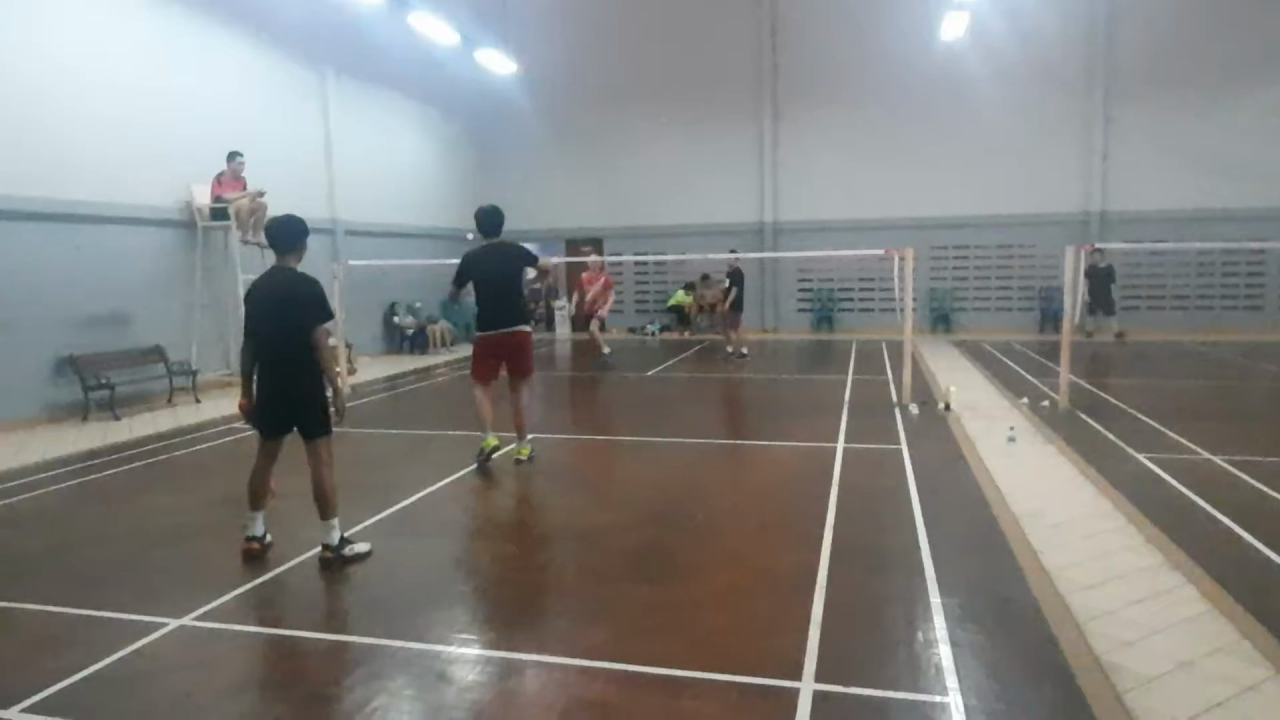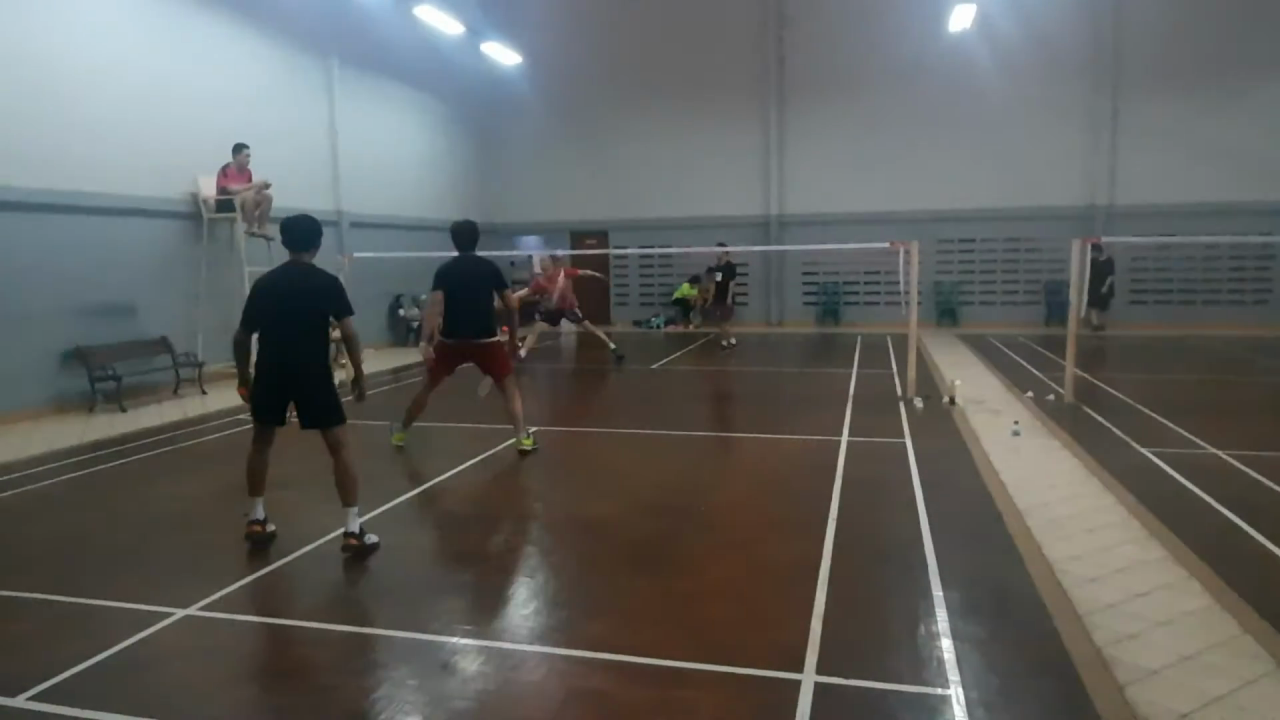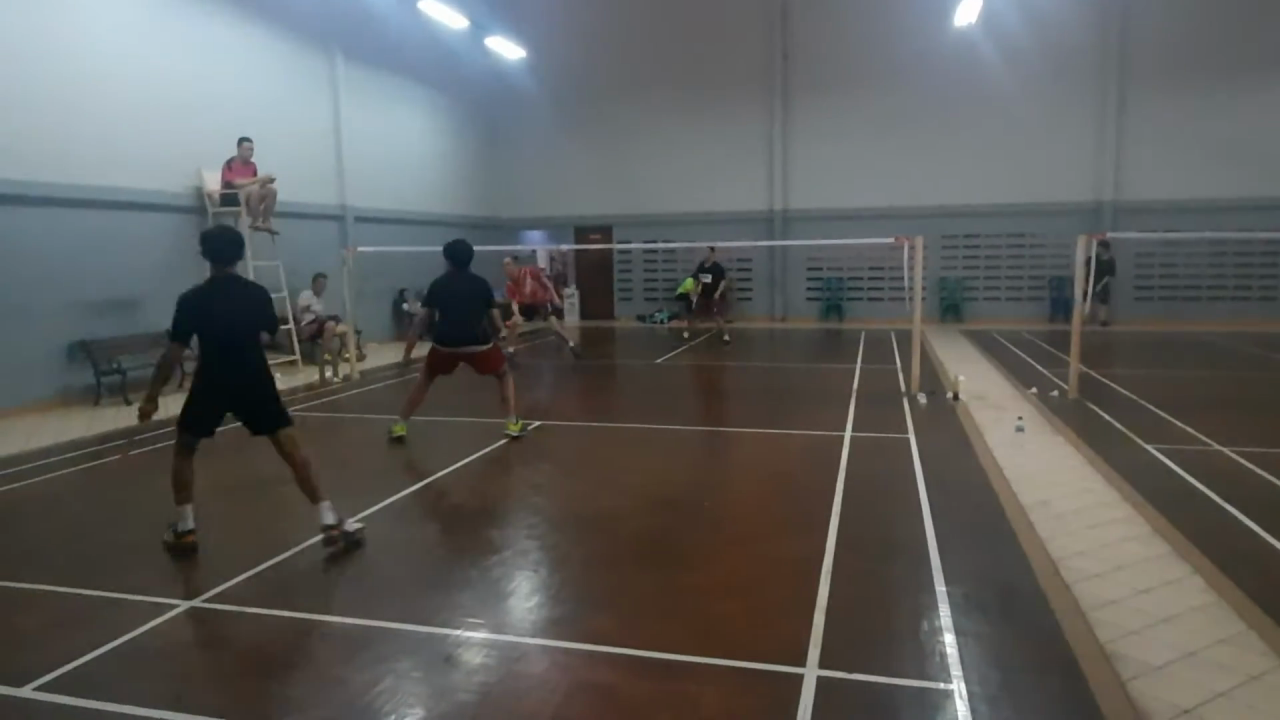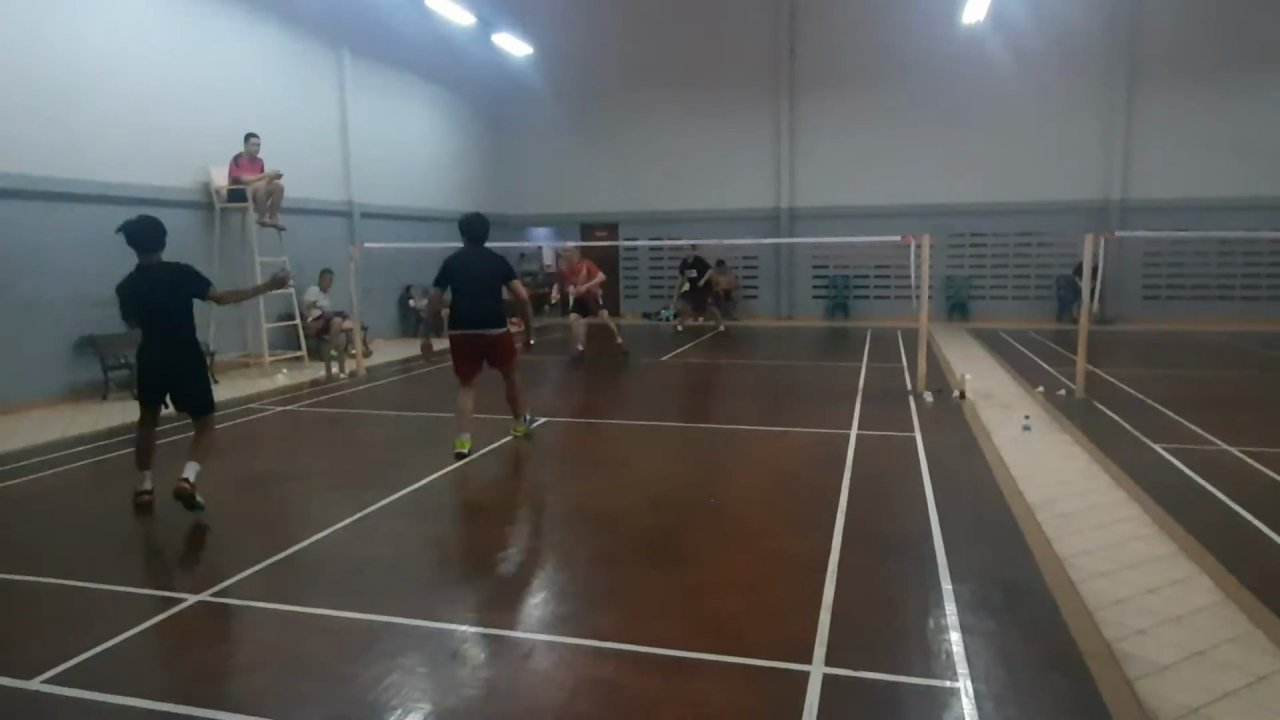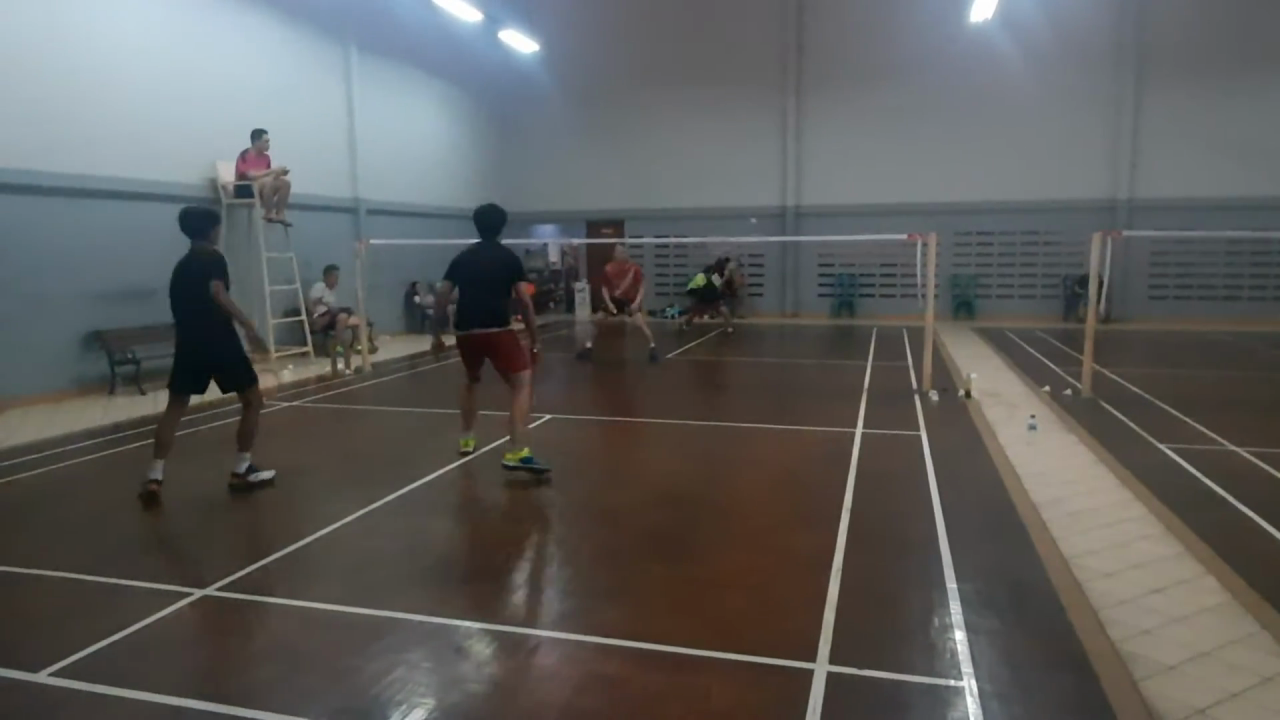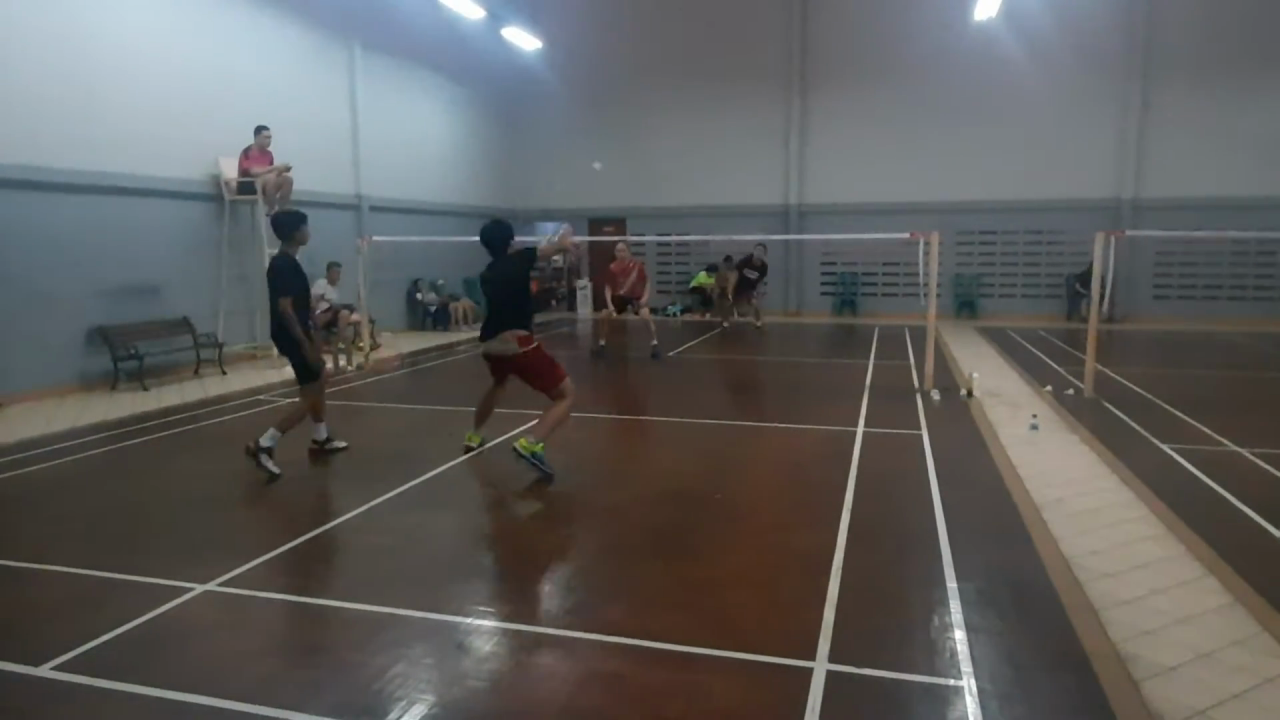
dt=0.5s
person 1, frame 1
left shoulder: (255, 289)
right shoulder: (307, 286)
left elbow: (248, 347)
right elbow: (320, 343)
left wrist: (247, 393)
right wrist: (336, 388)
left hip: (269, 386)
right hip: (304, 384)
left knee: (265, 456)
right knee: (321, 459)
left ankle: (255, 535)
right ankle: (332, 542)
person 1, frame 2
left shoulder: (264, 283)
right shoulder: (327, 282)
left elbow: (242, 337)
right elbow: (349, 332)
left wrist: (243, 377)
right wrist: (359, 372)
left hip: (270, 375)
right hip: (313, 375)
left knee: (260, 444)
right knee: (340, 448)
left ankle: (256, 520)
right ankle: (353, 531)
person 1, frame 3
left shoulder: (192, 300)
right shoulder: (258, 294)
left elbow: (173, 355)
right elbow: (267, 337)
left wrist: (151, 397)
left hip: (212, 386)
right hip: (255, 382)
left knee: (184, 449)
right knee: (292, 450)
left ankle: (184, 530)
right ankle: (330, 523)
person 1, frame 4
left shoulder: (127, 288)
right shoulder: (179, 273)
right elbow: (220, 298)
right wrist: (269, 286)
left hip: (150, 364)
right hip: (187, 362)
left knee: (147, 423)
right knee: (204, 429)
left ankle: (144, 489)
right ankle: (187, 479)
person 1, frame 5
left shoulder: (180, 267)
right shoulder: (213, 259)
right elbow: (218, 293)
right wrist: (248, 325)
left hip: (189, 346)
right hip: (220, 343)
left knee: (174, 410)
right knee: (253, 400)
left ankle: (154, 479)
right ankle: (242, 470)
person 1, frame 6
left shoulder: (279, 262)
right shoulder: (288, 265)
right elbow: (285, 307)
right wrist: (307, 343)
left hip: (293, 336)
right hip: (295, 337)
left knee: (317, 382)
right knee: (310, 395)
left ankle: (321, 438)
right ankle: (264, 445)
person 2, frame 1
left shoulder: (471, 259)
right shoulder: (517, 251)
left elbow: (452, 296)
right elbow: (546, 269)
right wrist: (537, 272)
left hip: (487, 332)
right hip: (518, 329)
left knee: (482, 388)
right knee: (518, 387)
left ankle: (489, 437)
right ankle: (523, 446)
person 2, frame 2
left shoulder: (445, 270)
right shoulder: (491, 268)
left elbow: (435, 307)
right elbow: (512, 305)
left wrist: (426, 343)
right wrist: (513, 336)
left hip: (451, 339)
right hip: (486, 339)
left knee: (429, 385)
right knee: (508, 386)
left ankle: (401, 432)
right ankle: (524, 438)
person 2, frame 3
left shoulder: (438, 284)
right shoulder: (482, 285)
left elbow: (421, 322)
right elbow: (497, 325)
left wrist: (407, 353)
right wrist: (491, 349)
left hip: (444, 345)
right hip: (479, 345)
left knee: (425, 380)
right knee: (503, 373)
left ankle: (400, 426)
right ankle: (512, 423)
person 2, frame 4
left shoulder: (452, 262)
right shoulder: (499, 261)
left elbow: (434, 301)
right elbow: (523, 298)
left wrist: (427, 336)
right wrist: (529, 331)
left hip: (461, 331)
right hip: (495, 328)
left knee: (466, 384)
right knee: (510, 372)
left ankle: (463, 440)
right ankle: (520, 422)
person 2, frame 5
left shoulder: (463, 257)
right shoulder: (509, 258)
left elbow: (441, 296)
right elbow: (525, 302)
left wrist: (437, 333)
right wrist: (534, 340)
left hip: (465, 330)
right hip: (496, 330)
left knee: (471, 381)
right knee: (522, 386)
left ankle: (467, 442)
right ankle: (517, 453)
person 2, frame 6
left shoulder: (487, 275)
right shoulder: (518, 259)
right elbow: (562, 245)
right wrist: (566, 237)
left hip: (489, 345)
right hip: (518, 343)
left knee: (499, 383)
right knee: (565, 395)
left ankle: (473, 436)
right ankle: (531, 443)
